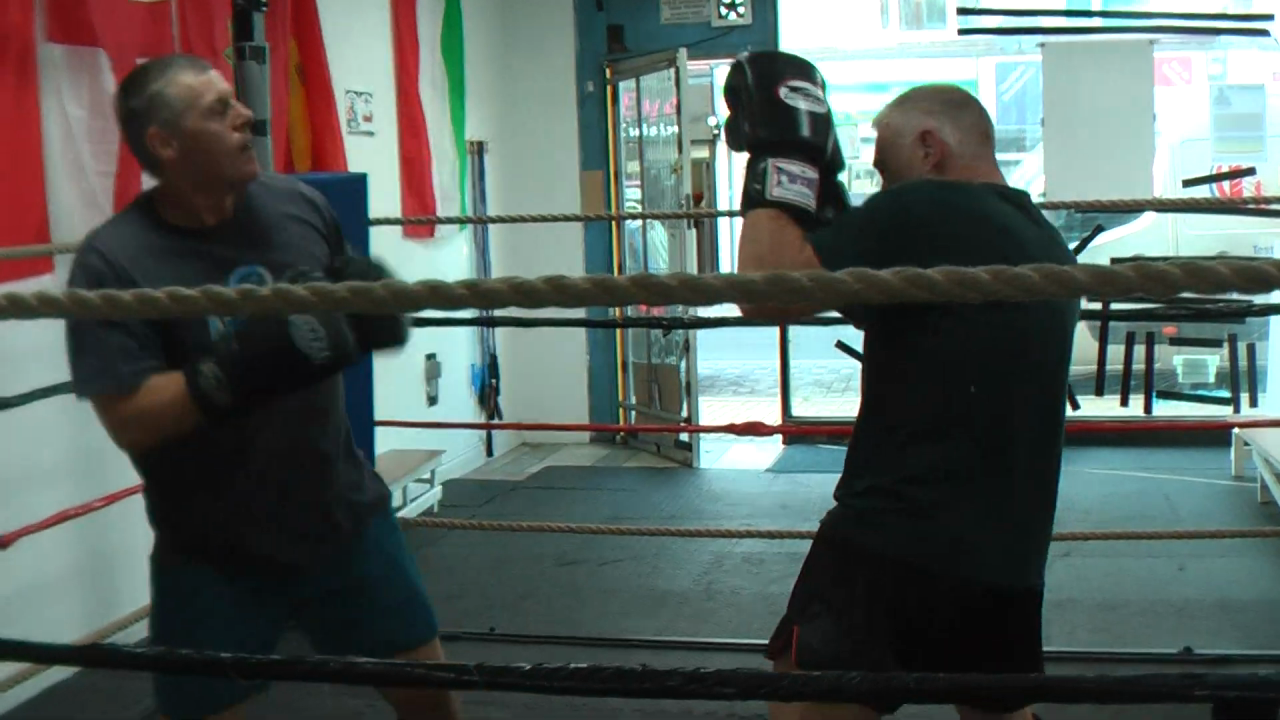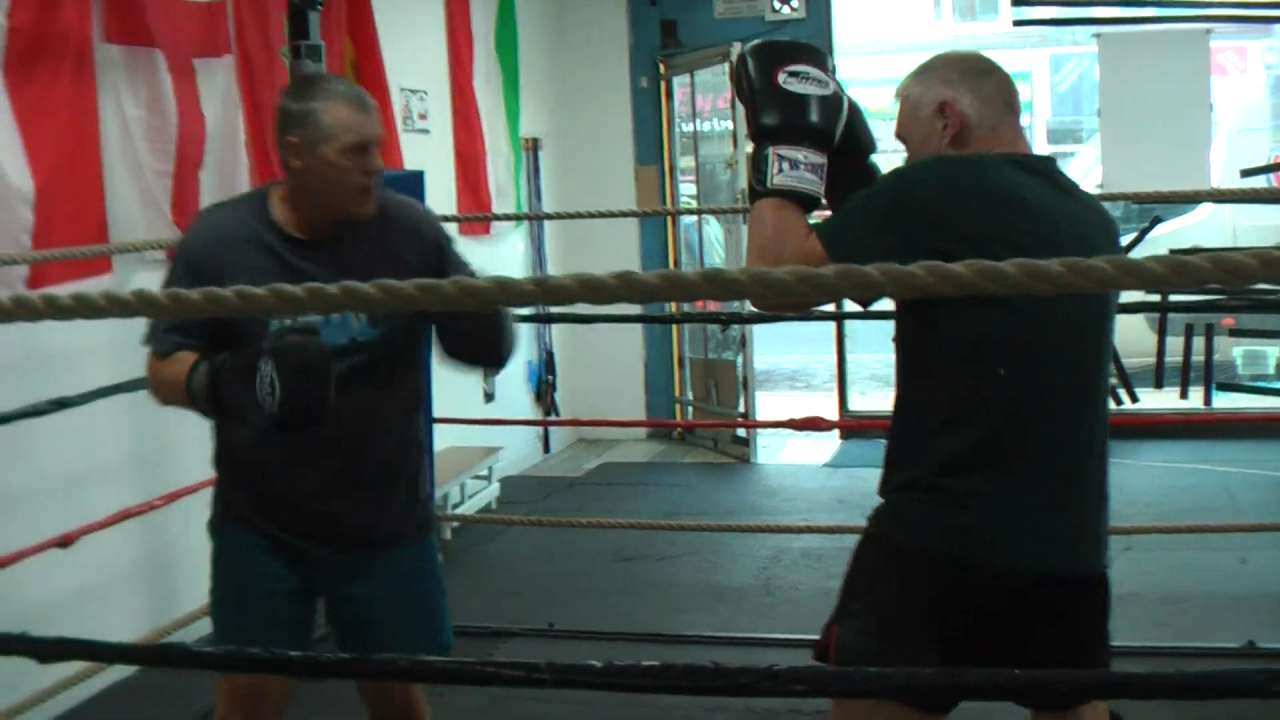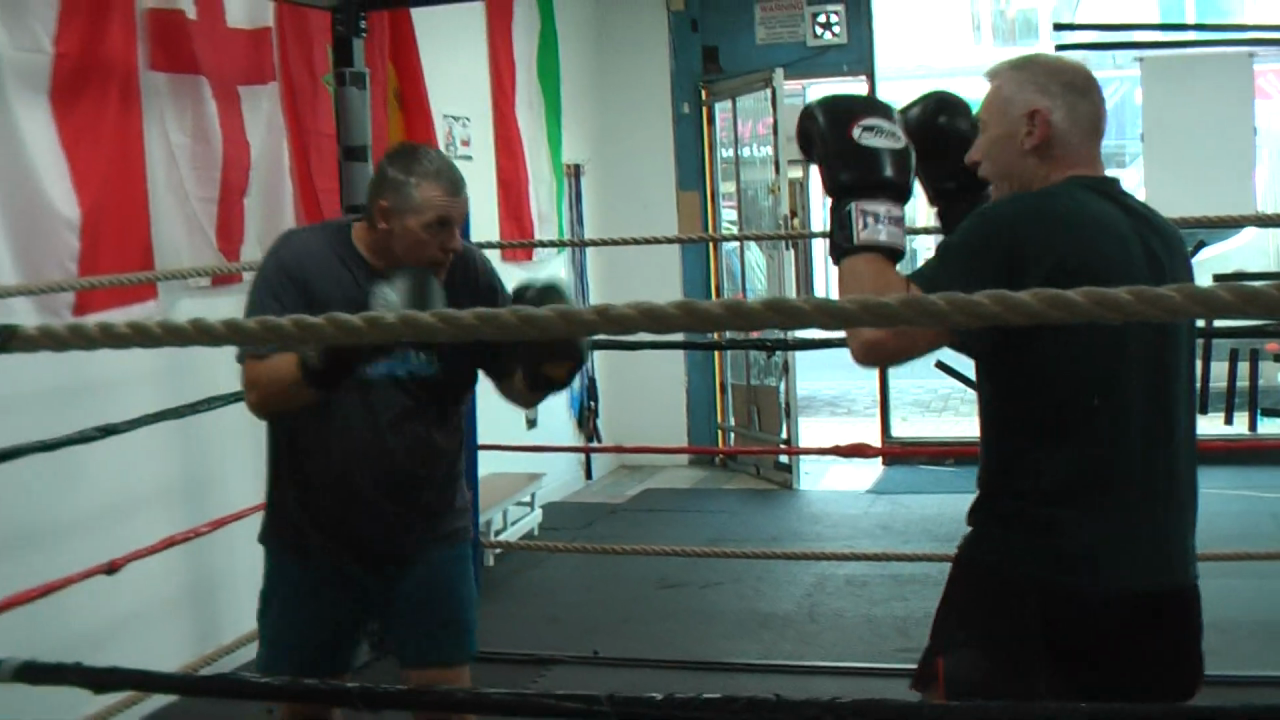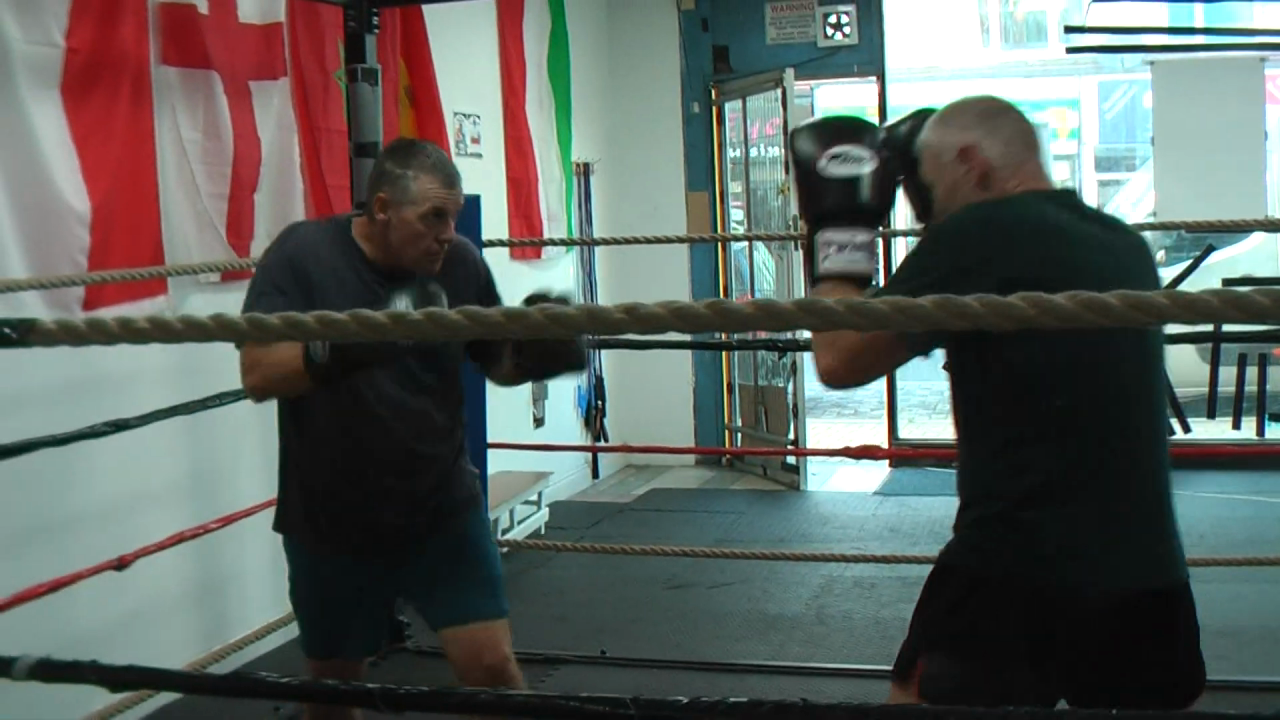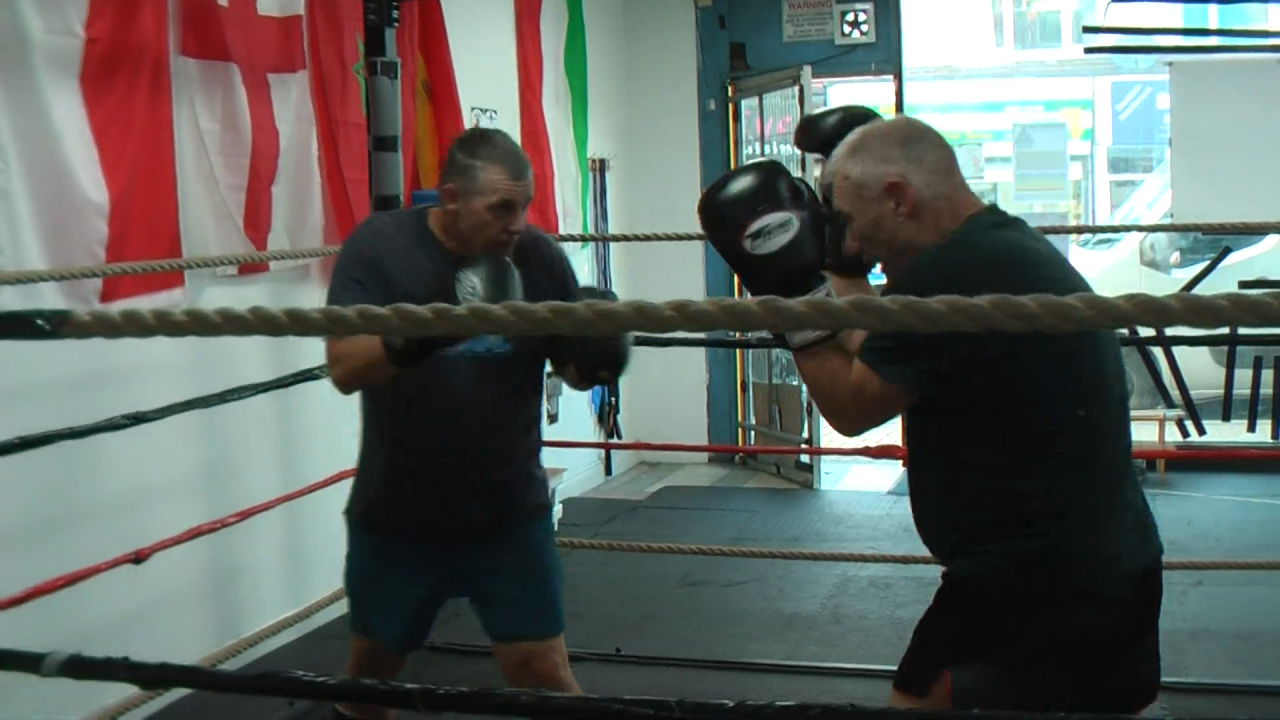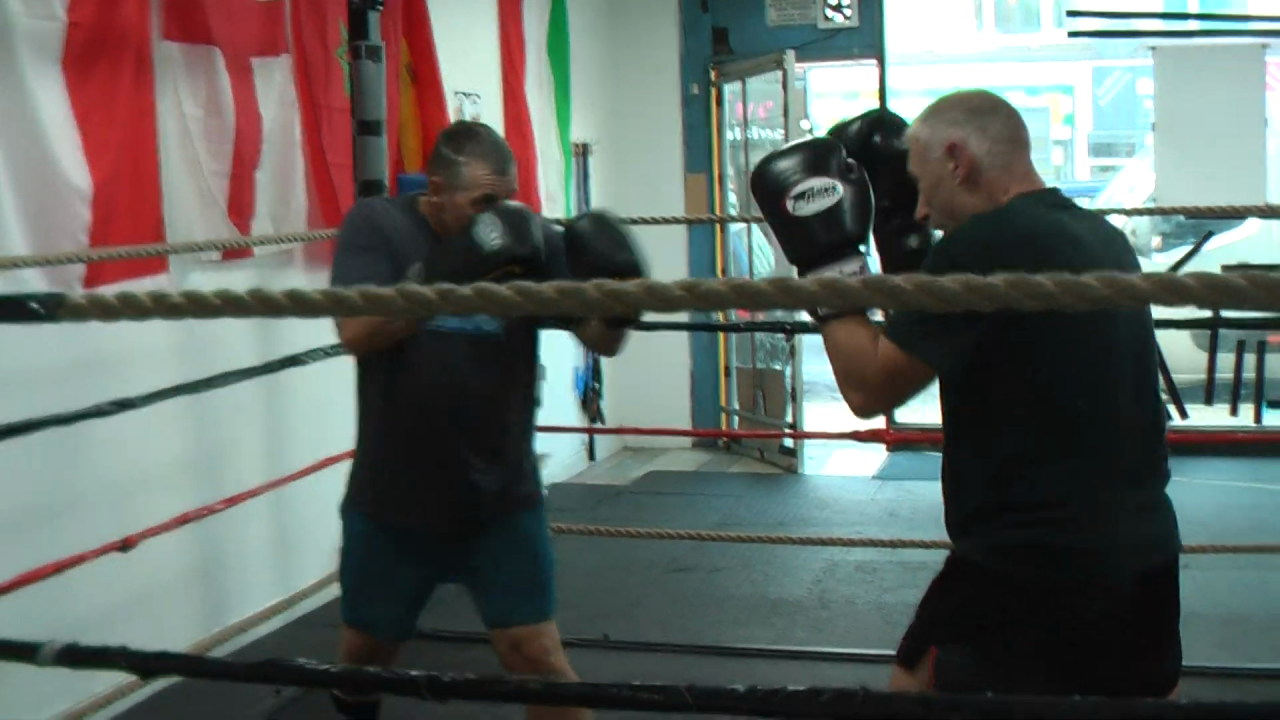
dt=0.3s
person 1, frame 1
left shoulder: (925, 214)
right shoulder: (1047, 250)
left wrist: (781, 157)
right wrist: (820, 196)
left hip: (890, 550)
right hip: (1007, 562)
person 1, frame 2
left shoulder: (942, 191)
right shoulder: (1089, 220)
left elbow: (780, 278)
left wrist: (785, 145)
right wrist: (852, 184)
left hip: (944, 542)
person 1, frame 3
left shoulder: (1021, 226)
right shoulder: (1160, 240)
left elbow: (877, 335)
left wrist: (863, 197)
right wrist: (959, 203)
left hip: (1034, 570)
right hip: (1159, 568)
person 1, frame 4
left shoulder: (976, 238)
right shoulder: (1125, 249)
left elbow: (843, 362)
left wrist: (838, 225)
left hip: (1013, 572)
right hip: (1145, 566)
person 1, frame 5
left shoulder: (952, 273)
right shoulder: (1020, 247)
left elbow: (852, 406)
right elbow: (876, 352)
left wrist: (788, 284)
right wrist: (840, 269)
left hip: (1024, 579)
right hip: (1116, 563)
person 1, frame 6
left shoulder: (984, 245)
right shoulder: (1101, 242)
left elbow: (872, 386)
left wrist: (825, 258)
right wrist: (901, 235)
left hip: (1030, 566)
right hip: (1139, 552)
person 2, frame 1
left shoulder: (292, 204)
right shoulder: (114, 262)
left elbow: (354, 302)
right elbow: (131, 421)
left wrist: (374, 313)
right wrist: (244, 369)
left hip: (345, 516)
right hip: (213, 554)
person 2, frame 2
left shoulder: (408, 229)
right shoulder: (218, 240)
left elbow: (468, 330)
right elbow: (164, 368)
left wrist: (482, 329)
right wrist: (230, 384)
left hip: (385, 518)
right hip: (260, 523)
person 2, frame 3
left shoulder: (467, 273)
right shoulder: (300, 260)
left elbow: (520, 384)
right elbow: (260, 393)
left wrist: (553, 358)
right wrist: (336, 348)
left hip: (427, 534)
right hip: (311, 536)
person 2, frame 4
left shoulder: (460, 266)
right shoulder: (301, 255)
left elbow: (502, 361)
right elbow: (257, 374)
left wrist: (540, 352)
right wrist: (353, 343)
left hip: (443, 515)
right hip: (329, 522)
left knee: (489, 666)
person 2, frame 5
left shoulder: (539, 257)
right shoulder: (378, 245)
left elbow: (573, 368)
right elbow: (344, 368)
left wrist: (599, 351)
right wrist: (428, 327)
left hip: (507, 514)
right hip: (394, 512)
left knee: (542, 671)
right knee: (373, 662)
person 2, frame 6
left shoulder: (533, 240)
right shoulder: (376, 227)
left elbow: (604, 341)
right elbow: (361, 333)
left wrist: (618, 290)
right wrist: (440, 274)
left hip: (501, 497)
right hip: (391, 496)
left knee: (534, 655)
right knee: (366, 649)
